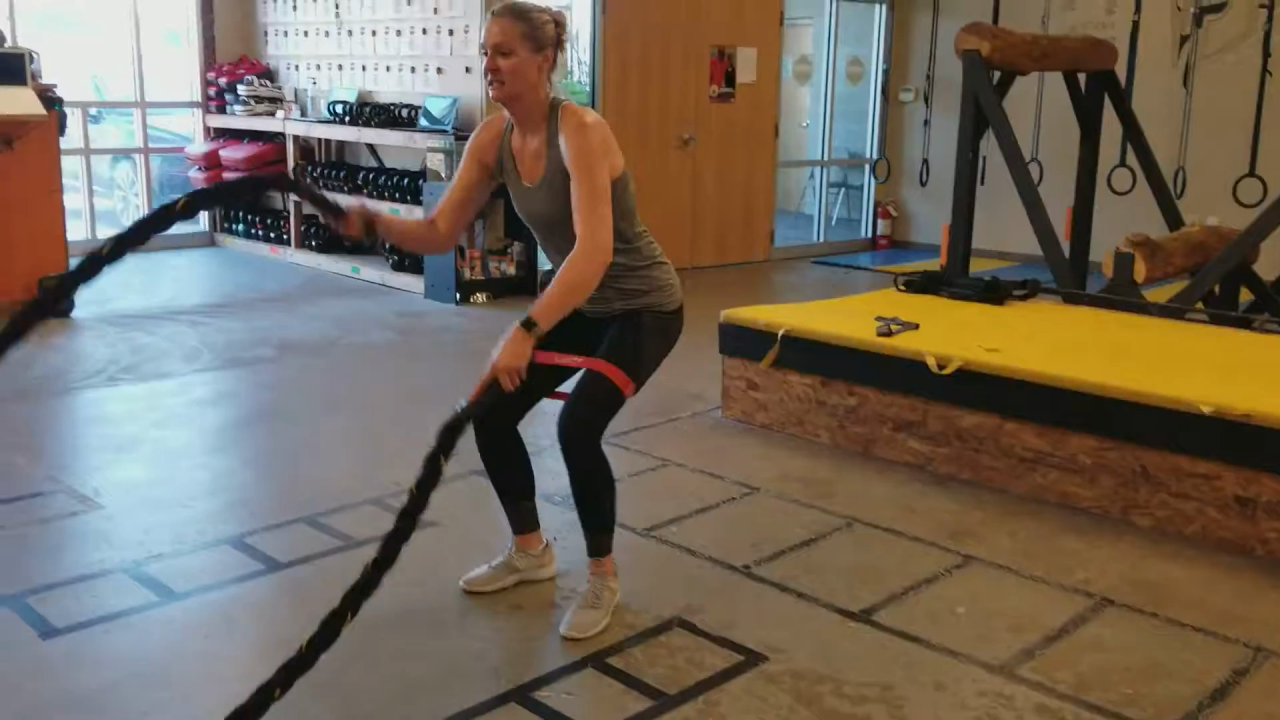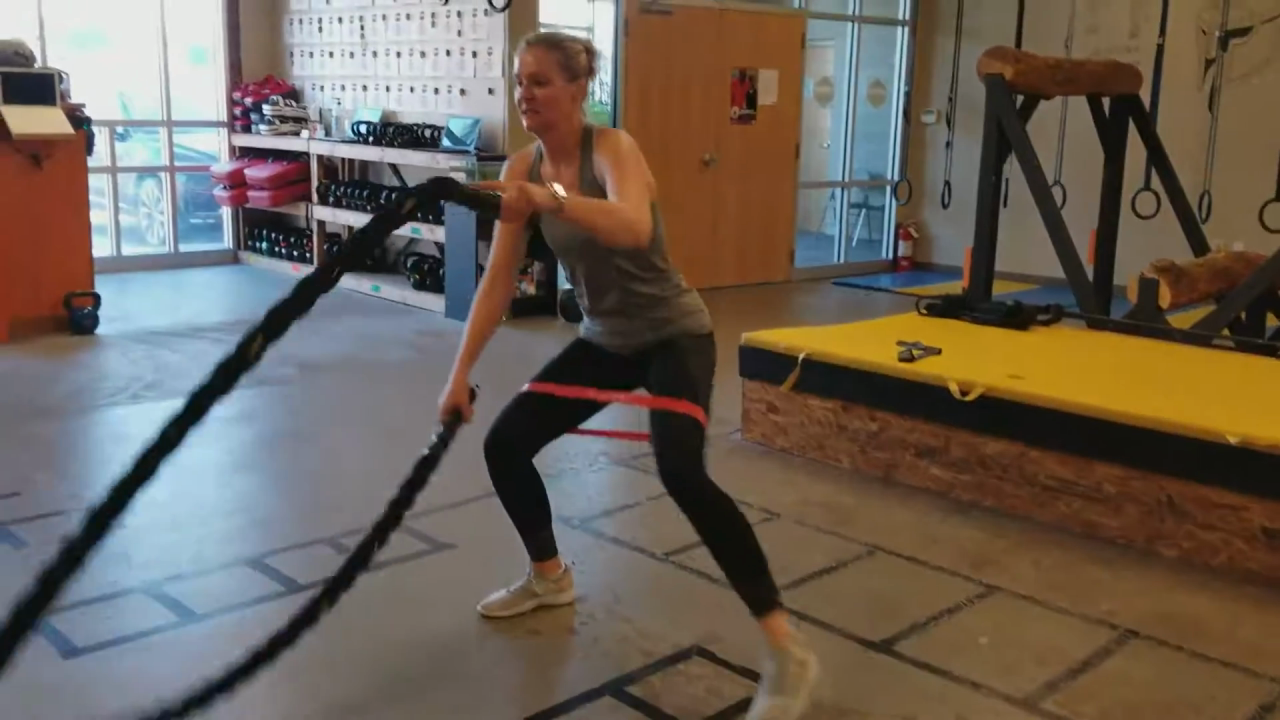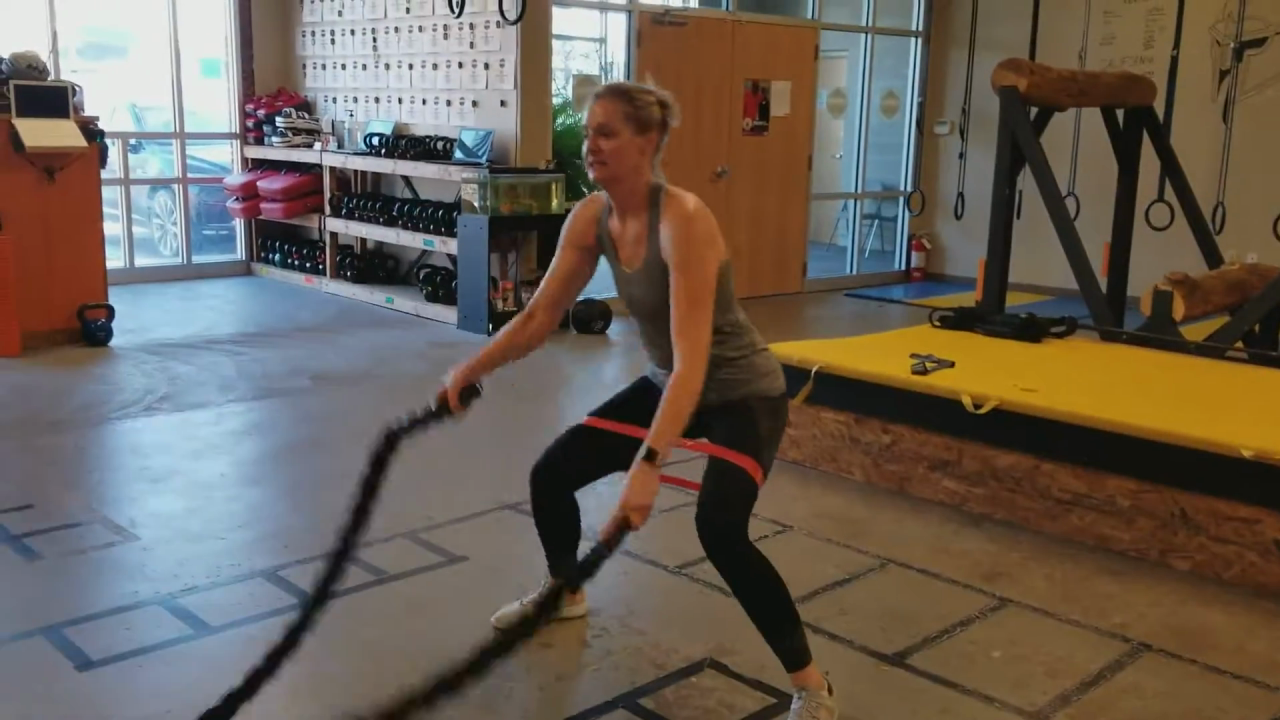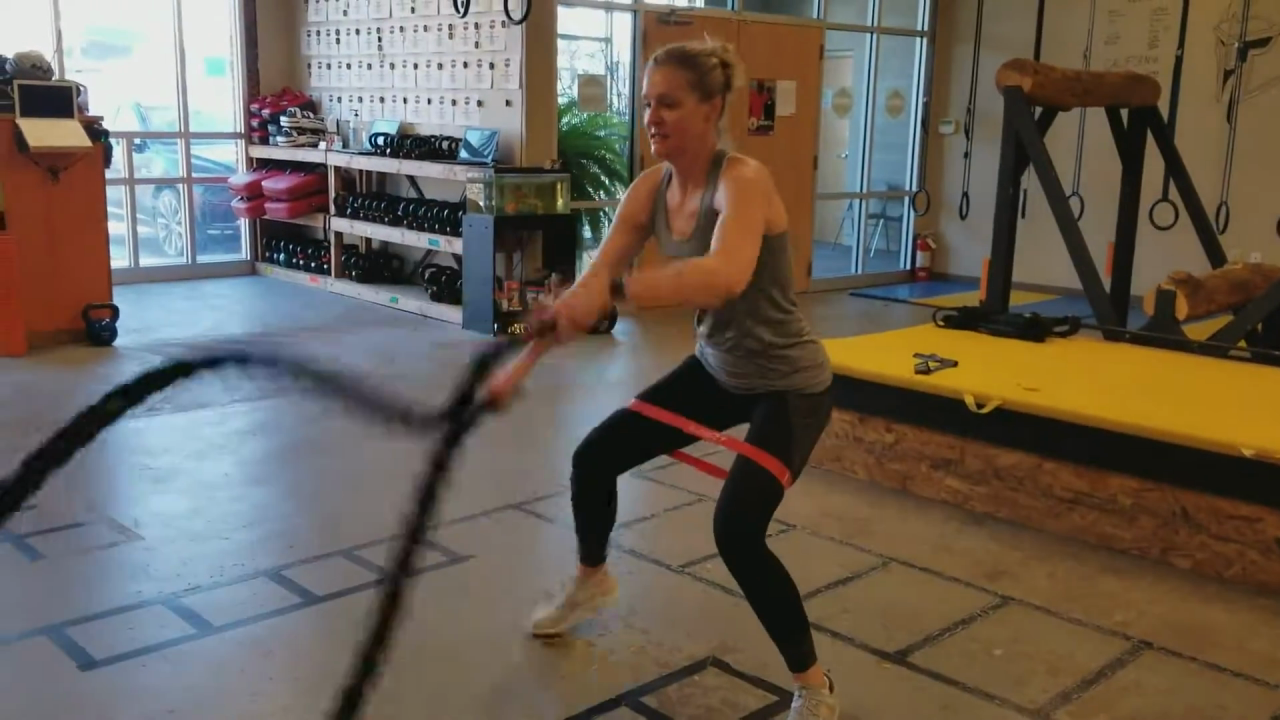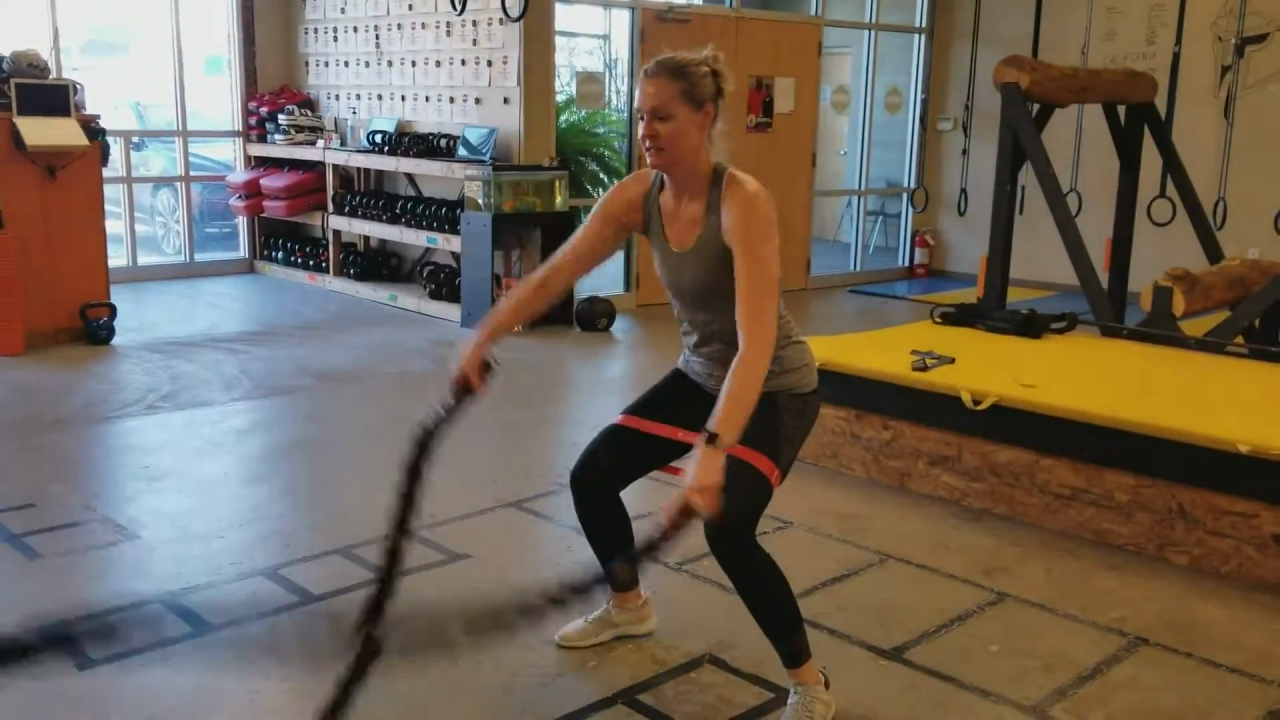
dt=0.3s
person 1, frame 1
left shoulder: (581, 130)
right shoulder: (492, 139)
left elbow: (595, 249)
right elbow: (439, 234)
left wrist: (527, 332)
right wrist: (374, 222)
left hip: (641, 302)
right hip: (578, 299)
left knee: (578, 425)
right knee: (489, 413)
left ankle: (603, 577)
right ankle: (531, 550)
person 1, frame 2
left shoulder: (612, 149)
right shoulder: (519, 171)
left elbow: (632, 228)
right elbow: (497, 279)
left wrist: (551, 199)
right wrist: (462, 370)
left hip: (671, 336)
right hip: (603, 340)
left knee: (680, 472)
right knee: (504, 445)
left ankle: (786, 650)
right ankle: (549, 578)
person 1, frame 3
left shoulder: (686, 219)
right shoulder: (591, 217)
left elbow: (693, 359)
right elbow: (537, 317)
left wrist: (648, 464)
right wrist: (469, 371)
left hip: (743, 391)
right hip: (667, 381)
left knee: (720, 528)
right knee: (550, 472)
right ankle: (563, 592)
person 1, frame 4
left shoulder: (744, 180)
right shoulder: (649, 190)
left elbow: (723, 278)
right elbow: (589, 295)
left wrist: (619, 287)
right wrist: (523, 361)
left hip: (788, 382)
right hip: (716, 368)
left knee: (736, 528)
right knee: (594, 456)
right ankle: (591, 583)
person 1, frame 5
left shoulder: (744, 201)
right shoulder: (636, 195)
left elbow: (756, 341)
right elbow: (552, 274)
left wrist: (713, 450)
right wrist: (483, 338)
left hip: (776, 386)
right hip: (700, 374)
left knee: (727, 526)
right knee: (591, 474)
right ankle: (628, 605)
